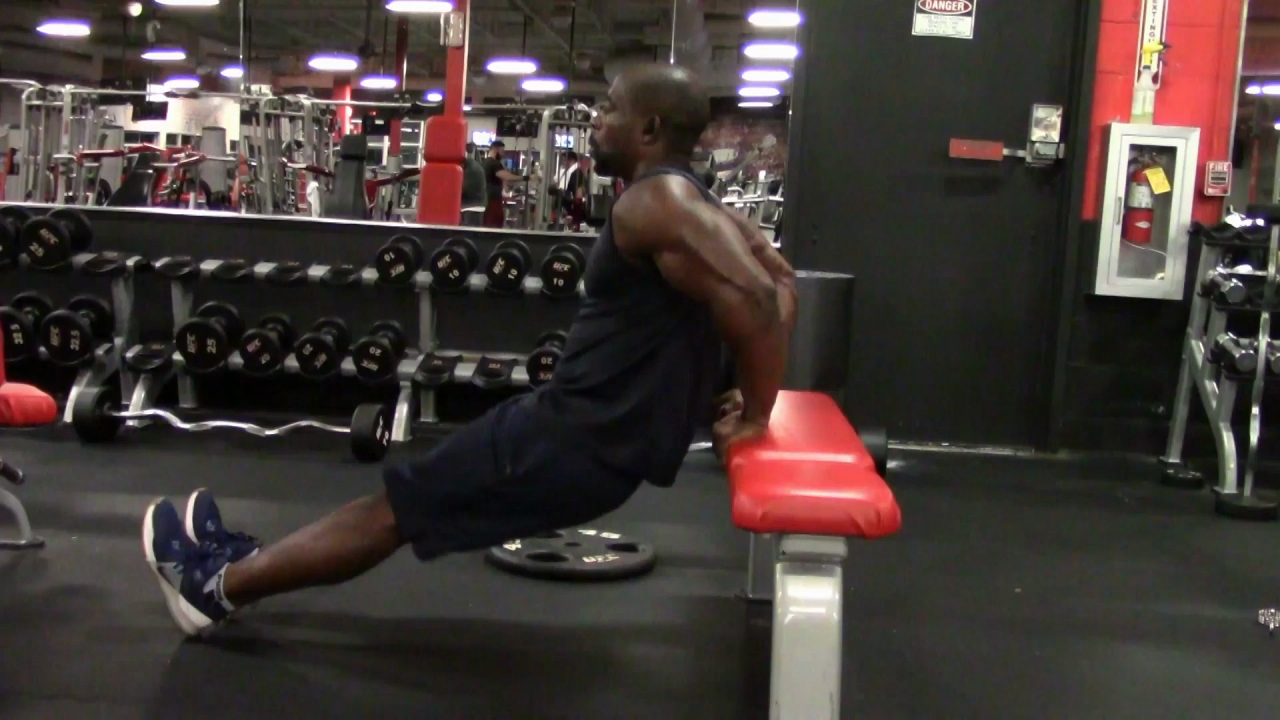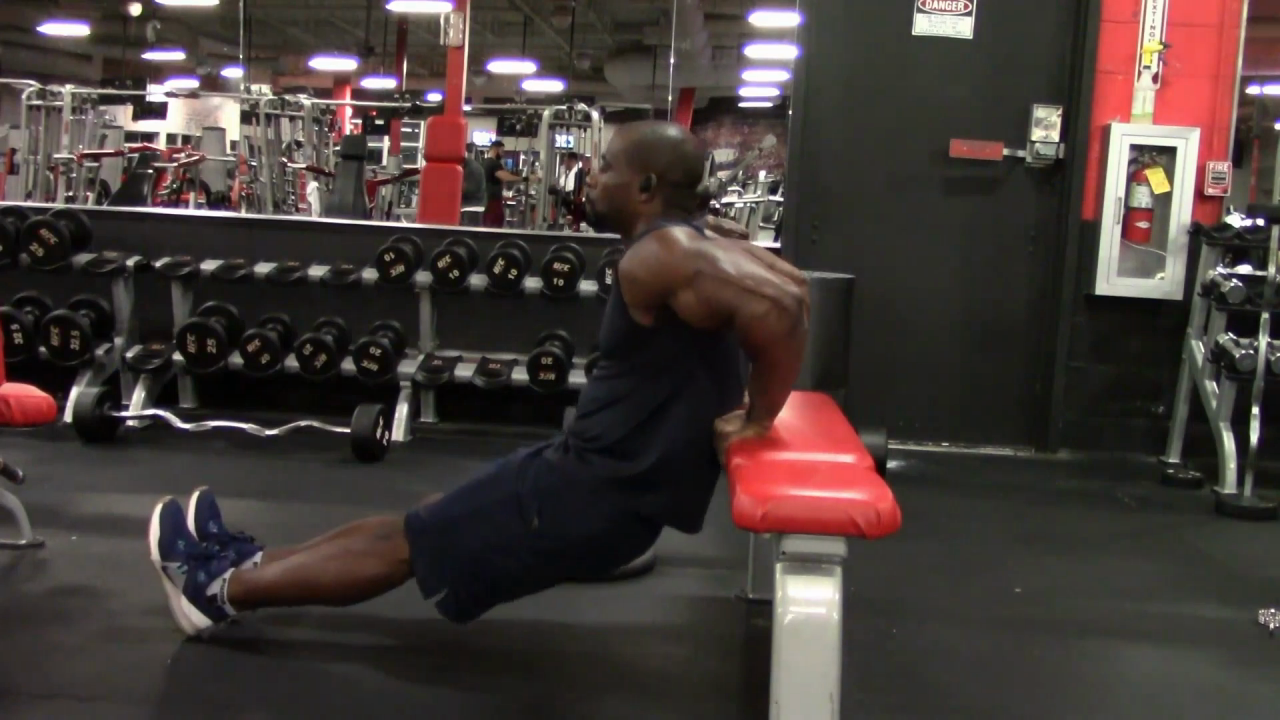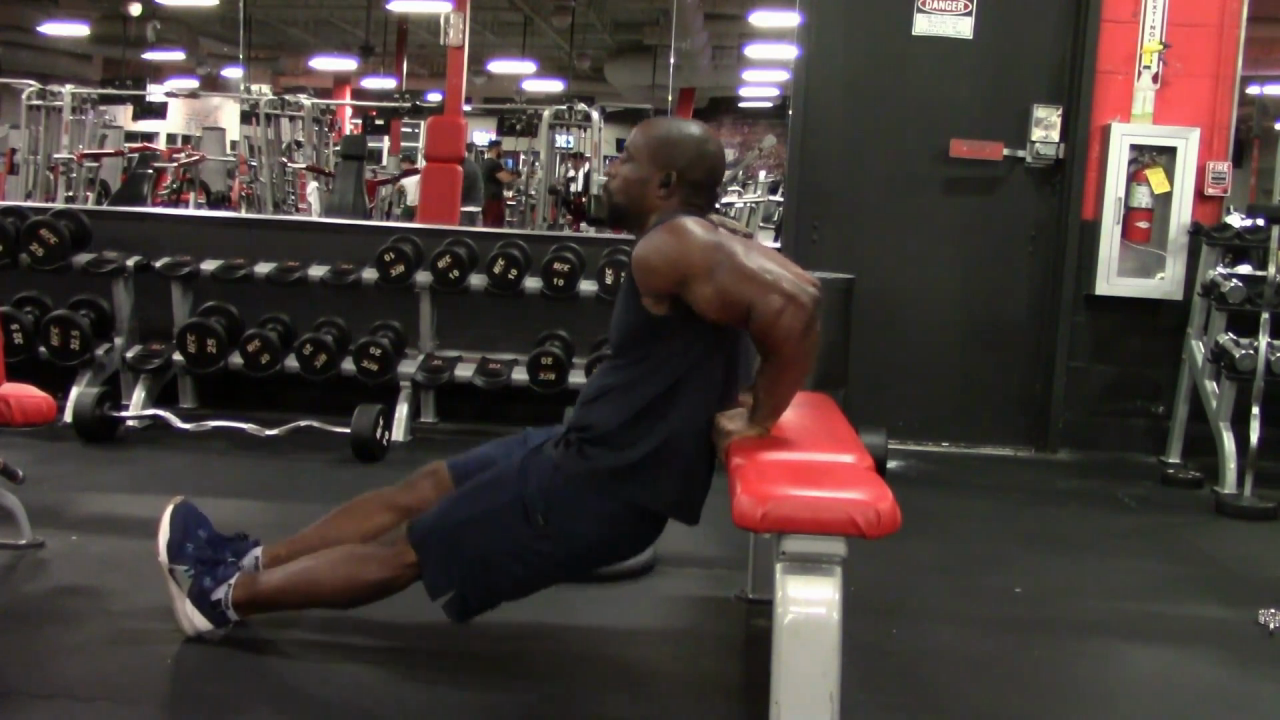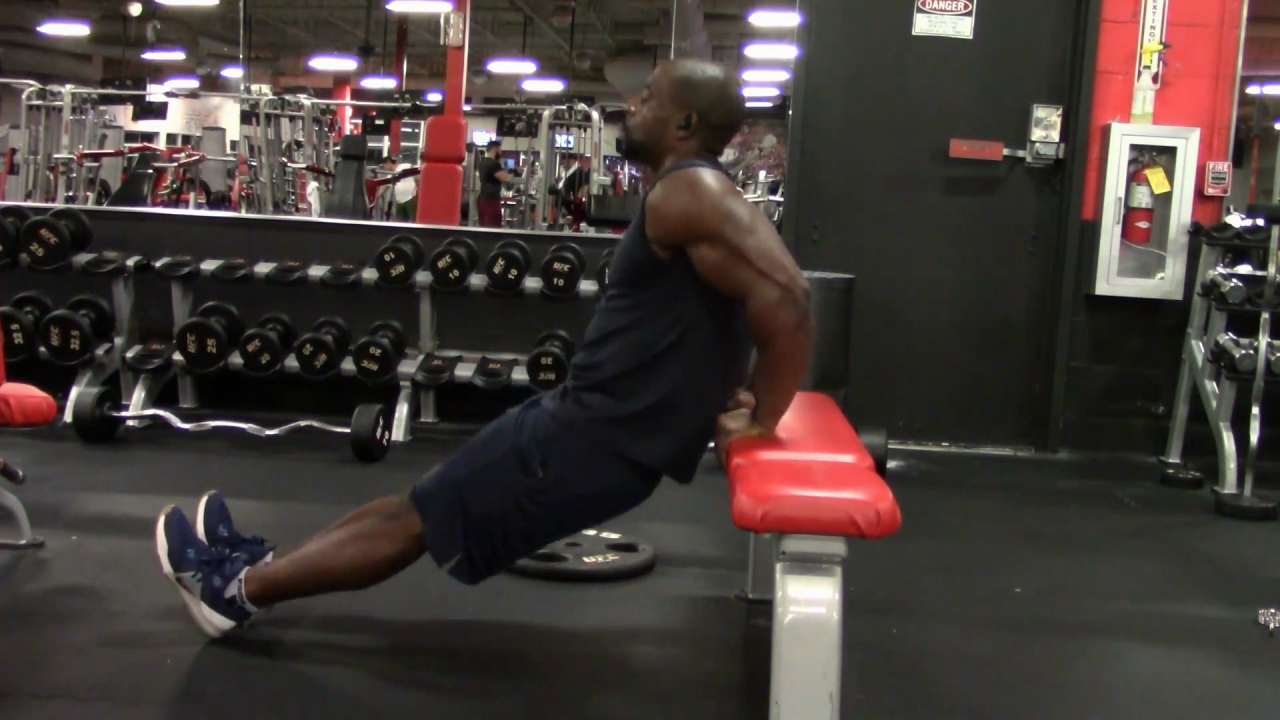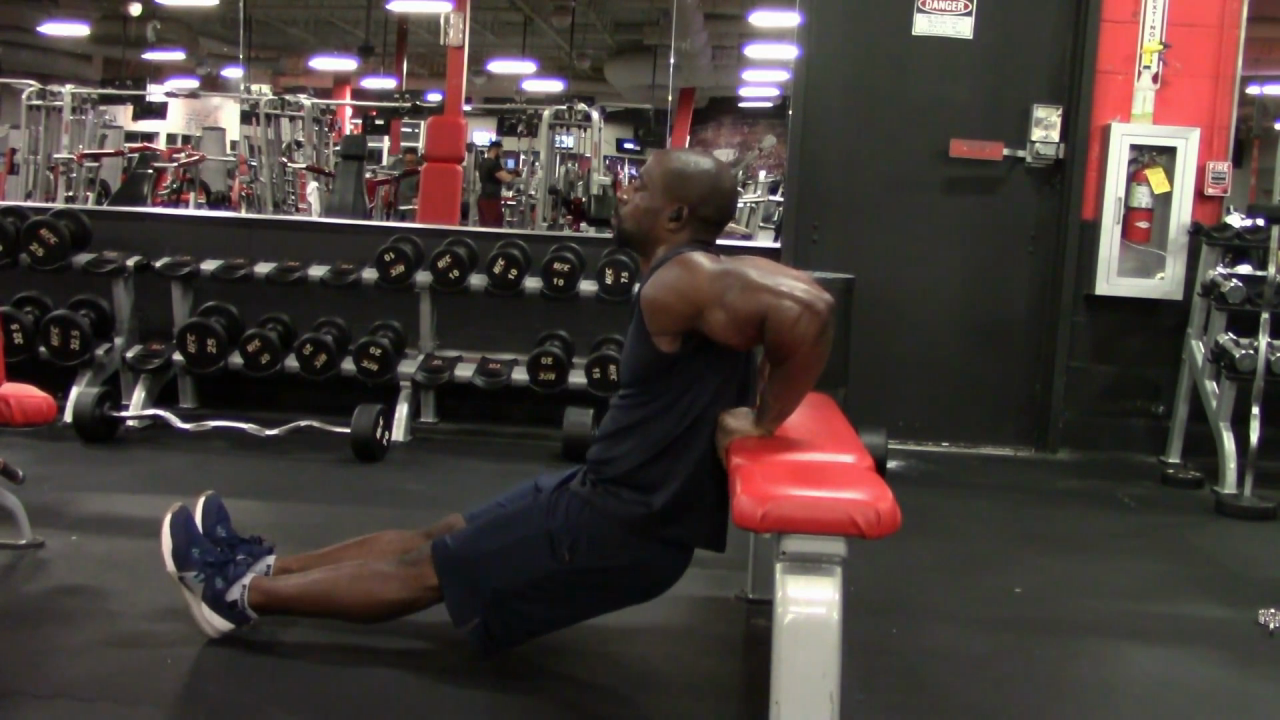
dt=1s
person 1, frame 1
left shoulder: (654, 203)
right shoulder: (689, 202)
left elbow: (752, 298)
right elbow: (780, 281)
left wrist: (756, 416)
right wrist: (750, 392)
left hip: (581, 442)
right hip: (594, 426)
left knee: (398, 507)
right knee: (408, 492)
left ankle: (216, 586)
right ankle: (244, 560)
person 1, frame 2
left shoulder: (658, 256)
right shoulder: (692, 249)
left elbow: (778, 309)
right elbow: (796, 289)
left wrist: (758, 421)
right wrist: (751, 396)
left hip: (604, 493)
right hip: (602, 468)
left knee: (406, 545)
right knee: (424, 521)
left ankle: (219, 590)
right ankle: (248, 563)
person 1, frame 3
left shoulder: (672, 245)
right shoulder: (700, 241)
left elbow: (793, 308)
right elbow: (802, 288)
left wrist: (761, 420)
right wrist: (752, 399)
left hip: (602, 487)
right hip: (596, 454)
left knee: (406, 545)
right knee: (424, 489)
left ankle: (223, 595)
right ankle: (249, 559)
person 1, frame 4
left shoulder: (687, 194)
right shoulder: (702, 196)
left elbow: (785, 298)
right elbow: (768, 294)
left wrist: (760, 421)
right wrist: (742, 395)
left hip: (602, 437)
right hip: (598, 416)
left knee: (418, 518)
right knee: (428, 499)
left ankle: (236, 588)
right ankle: (260, 562)
person 1, frame 5
left shoulder: (679, 283)
right shoulder: (702, 276)
left elbow: (807, 311)
right elbow: (793, 296)
left wrist: (762, 423)
right wrist: (755, 405)
left hip: (628, 525)
right hip: (617, 491)
left knee: (431, 570)
right knee: (442, 535)
left ankle: (240, 593)
right ankle: (263, 566)
